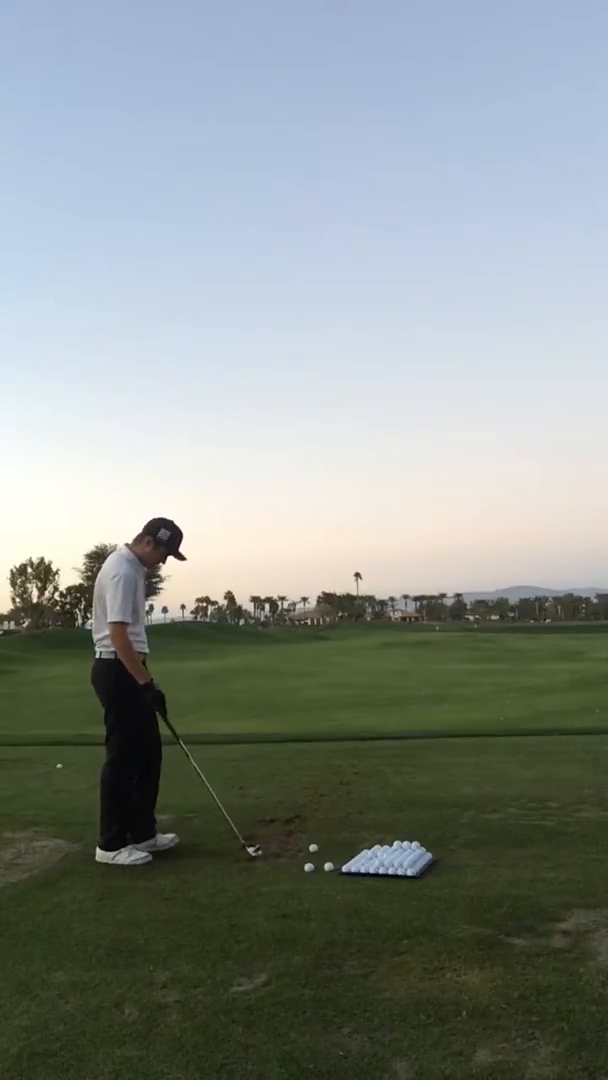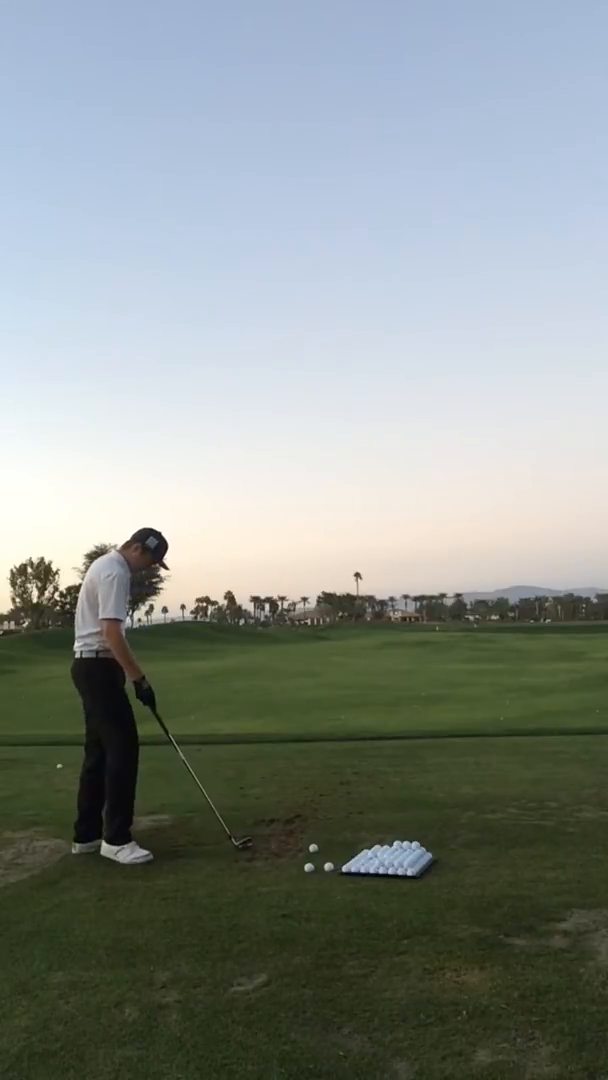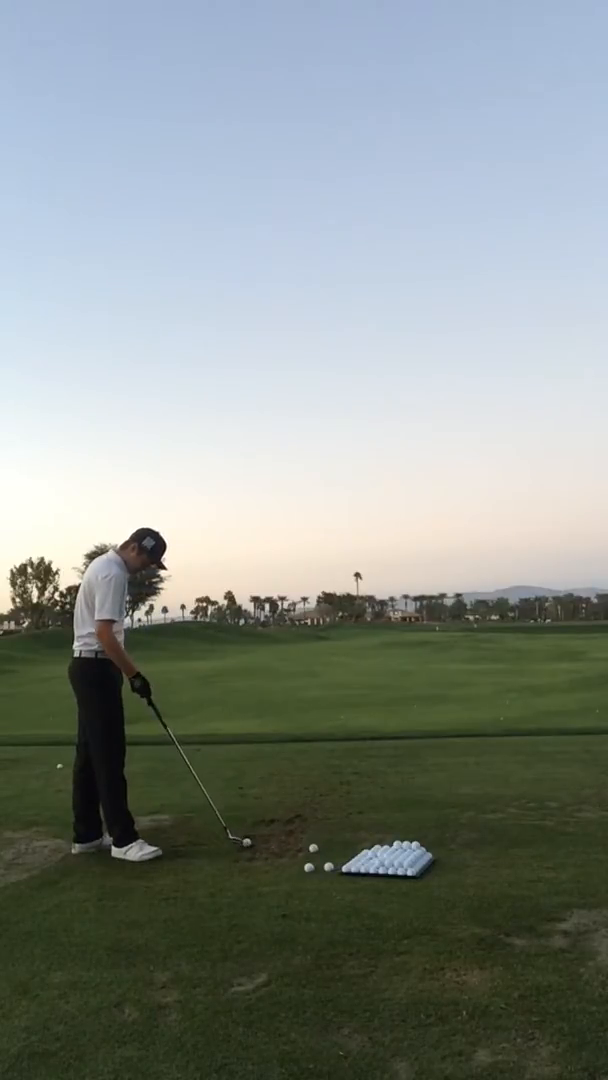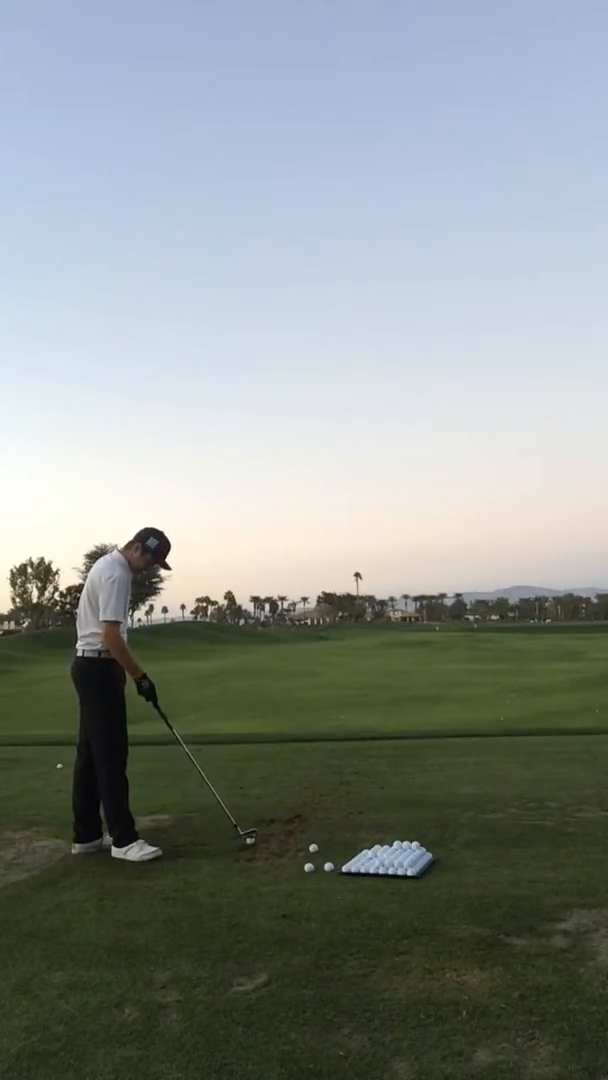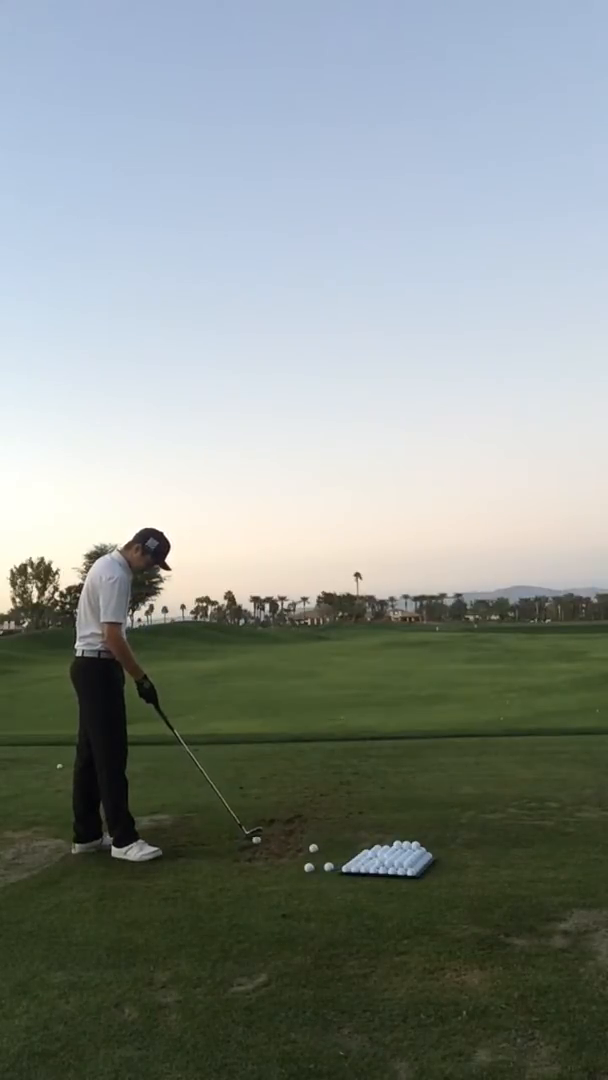
dt=1s
person 1, frame 1
left shoulder: (130, 566)
right shoulder: (123, 572)
right elbow: (118, 635)
right wrist: (147, 683)
left hip: (127, 671)
right hip: (118, 672)
left knee: (148, 750)
right knee: (122, 756)
left ankle: (142, 832)
right ankle: (112, 843)
person 1, frame 2
left shoulder: (105, 565)
right shoulder: (114, 573)
right elbow: (112, 633)
right wrist: (139, 679)
left hip: (92, 666)
right hip: (99, 667)
left knee: (99, 751)
right knee: (123, 747)
left ankle: (87, 834)
right ankle: (117, 838)
person 1, frame 3
left shoulder: (103, 565)
right shoulder: (112, 574)
right elbow: (104, 633)
left wrist: (126, 672)
right wrist: (134, 675)
left hip: (88, 666)
right hip: (96, 668)
left knee: (90, 753)
right knee: (109, 754)
left ankle: (87, 834)
right ankle: (123, 839)
person 1, frame 4
left shoulder: (107, 565)
right shoulder: (116, 575)
right elbow: (111, 636)
right wrist: (140, 677)
left hip: (90, 665)
right hip: (99, 668)
left knee: (91, 753)
right knee: (111, 754)
left ankle: (86, 834)
right ankle: (123, 838)
person 1, frame 5
left shoulder: (106, 565)
right shoulder: (116, 575)
right elbow: (112, 636)
right wrist: (141, 679)
left hip: (90, 665)
right hip: (99, 668)
left knee: (91, 753)
right knee: (111, 755)
left ankle: (87, 834)
right ankle: (123, 839)
